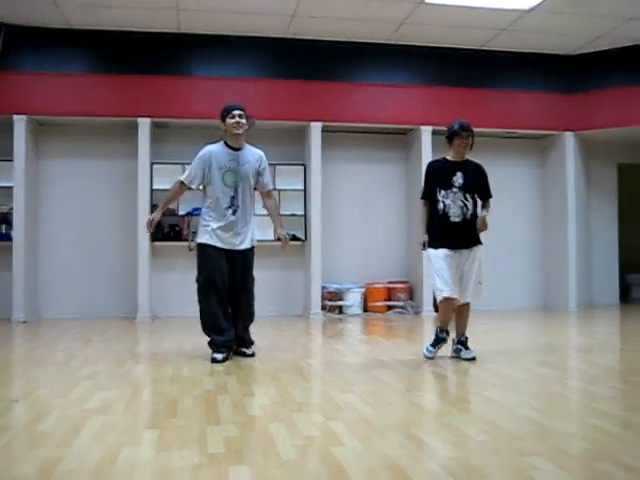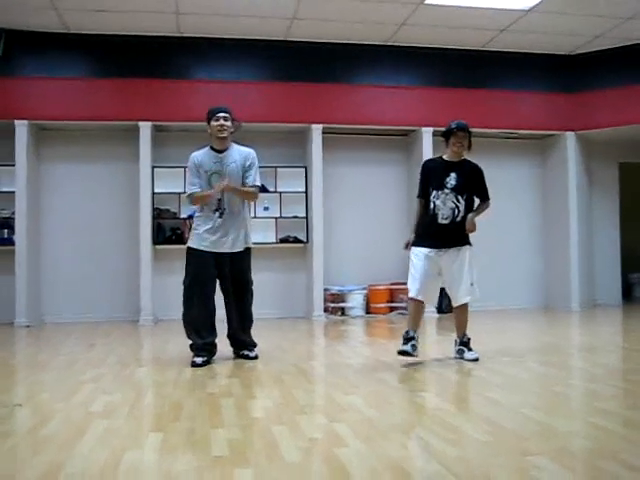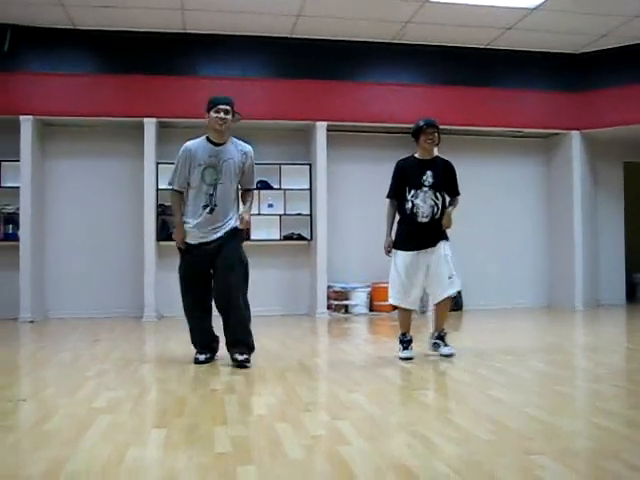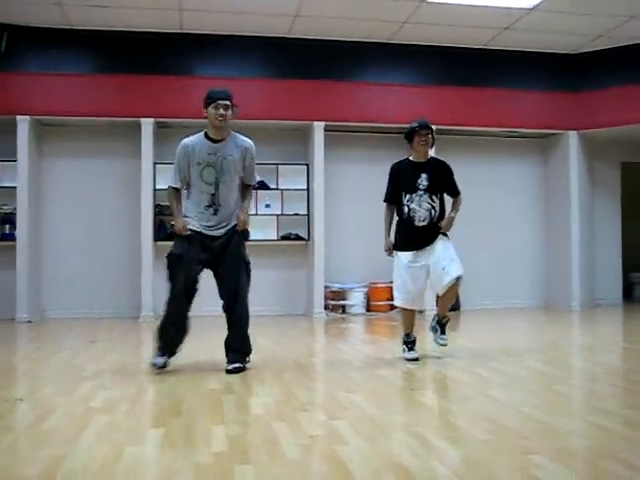
dt=0.5s
person 1, frame 1
left shoulder: (258, 157)
right shoulder: (209, 153)
left elbow: (267, 194)
right elbow: (184, 184)
left wrist: (278, 226)
right wrist: (160, 210)
left hip: (243, 238)
right hip: (212, 236)
left knee: (243, 293)
right knee: (213, 290)
left ankle: (241, 340)
right ankle: (221, 343)
person 1, frame 2
left shoulder: (247, 155)
right shoulder: (196, 159)
left elbow: (253, 192)
right elbow: (193, 197)
left wrist: (232, 188)
right wrist: (215, 191)
left hip: (237, 240)
right hip: (202, 241)
left knee: (240, 294)
right knee: (198, 295)
left ankle: (243, 344)
right ankle: (203, 348)
person 1, frame 3
left shoulder: (244, 152)
right shoulder: (189, 149)
left elbow: (247, 188)
right elbow: (178, 190)
left wrist: (246, 210)
right wrist: (178, 225)
left hip: (228, 231)
right hip: (194, 235)
left knee: (232, 290)
right knee: (195, 295)
left ankle: (240, 348)
right ankle: (205, 346)
person 1, frame 4
left shoulder: (245, 147)
right shoulder: (188, 146)
right elbow: (176, 187)
left wrist: (245, 209)
right wrist: (178, 216)
left hip: (230, 232)
right hip: (193, 230)
left knee: (236, 295)
right knee: (181, 288)
left ankle: (238, 354)
right ankle: (166, 347)
person 2, frame 1
left shoulder: (477, 170)
right shoulder: (435, 167)
left elbow: (486, 200)
right elbow: (426, 202)
left wrist: (484, 214)
right wrist: (425, 232)
left hip: (469, 240)
right hip: (441, 240)
left knee: (465, 295)
right knee: (448, 293)
left ankle: (460, 342)
right ankle: (441, 334)
person 2, frame 2
left shoulder: (473, 170)
right shoulder: (429, 166)
left elbow: (485, 201)
right elbow: (422, 201)
left wrist: (473, 215)
right wrist: (414, 232)
left hip: (458, 242)
right hip: (426, 240)
left knee: (461, 295)
right knee: (417, 291)
left ankle: (462, 343)
right ankle: (410, 339)
person 2, frame 3
left shoulder: (445, 167)
right shoulder: (403, 166)
left elbow: (454, 197)
right elbow: (393, 202)
left wrist: (449, 211)
right wrist: (388, 234)
left hip: (437, 239)
right hip: (407, 240)
left knee: (446, 290)
right knee: (404, 294)
left ankle: (438, 336)
right ankle: (405, 341)
person 2, frame 4
left shoulder: (441, 167)
right shoulder: (398, 169)
left elbow: (457, 195)
right elbow: (390, 205)
left wrist: (452, 216)
right wrist: (387, 236)
left hip: (436, 237)
right hip: (406, 242)
left knee: (453, 279)
right knee: (406, 296)
left ankle: (439, 321)
right ankle: (409, 341)
